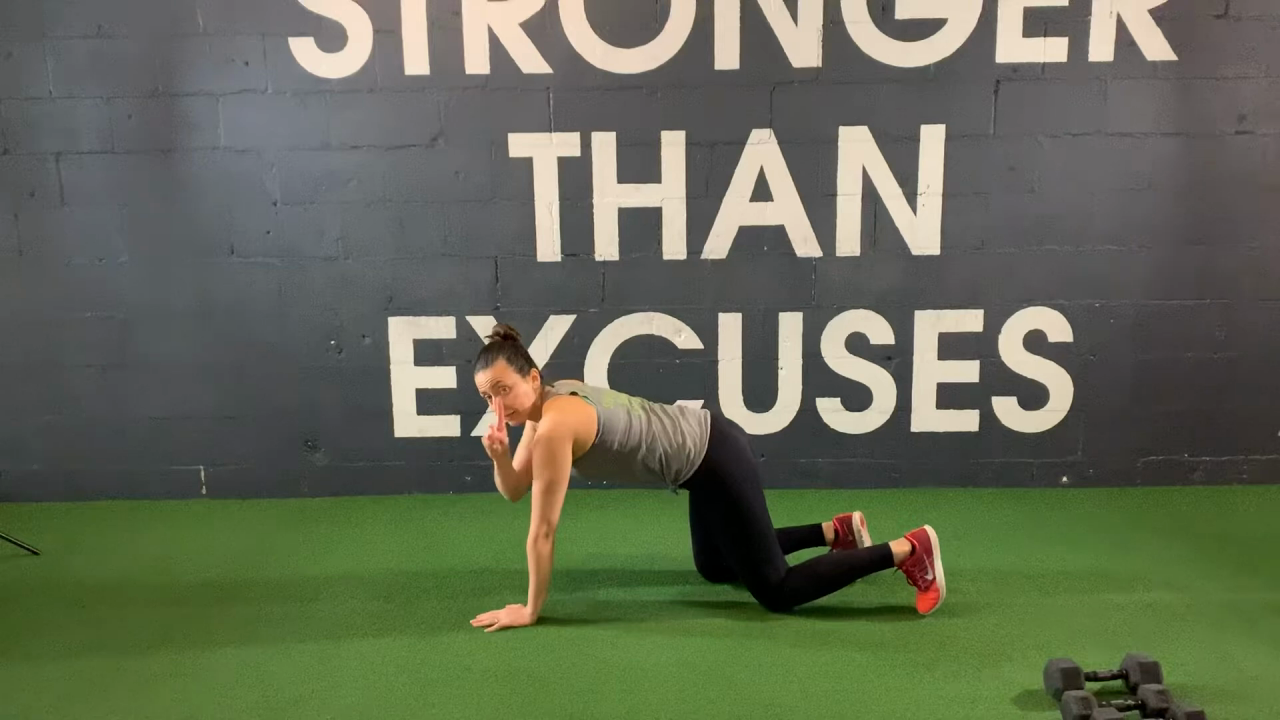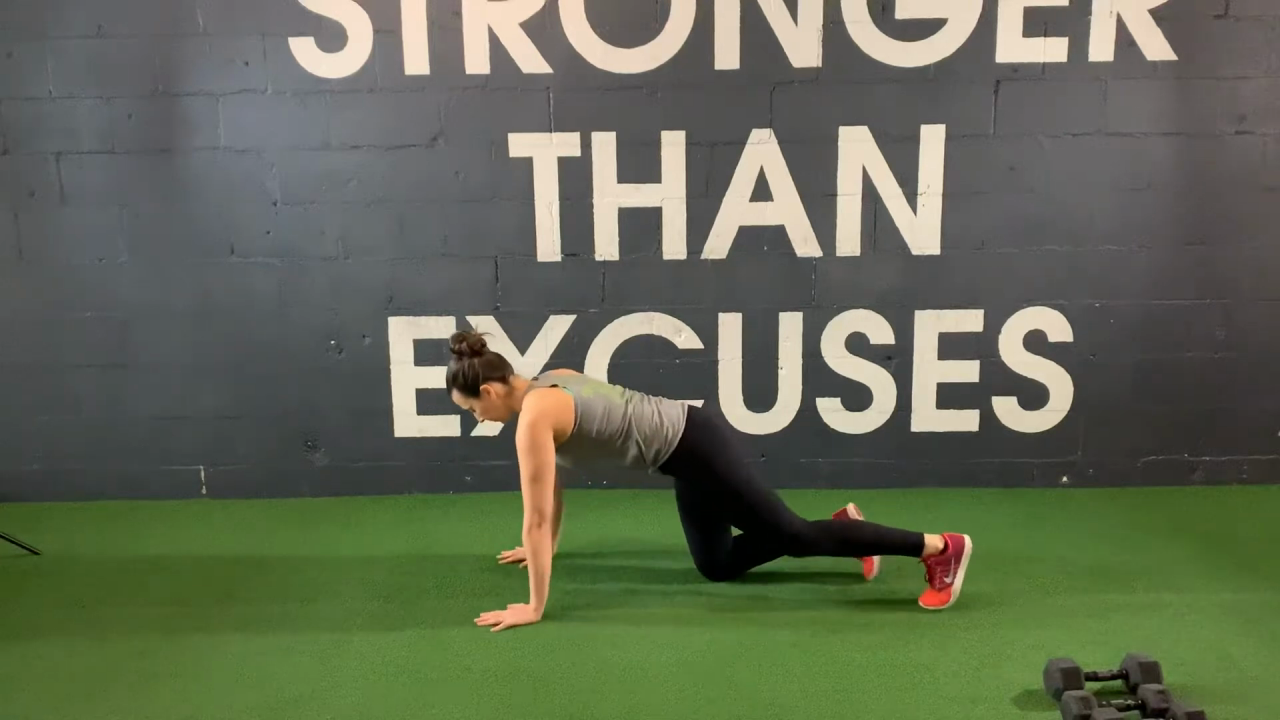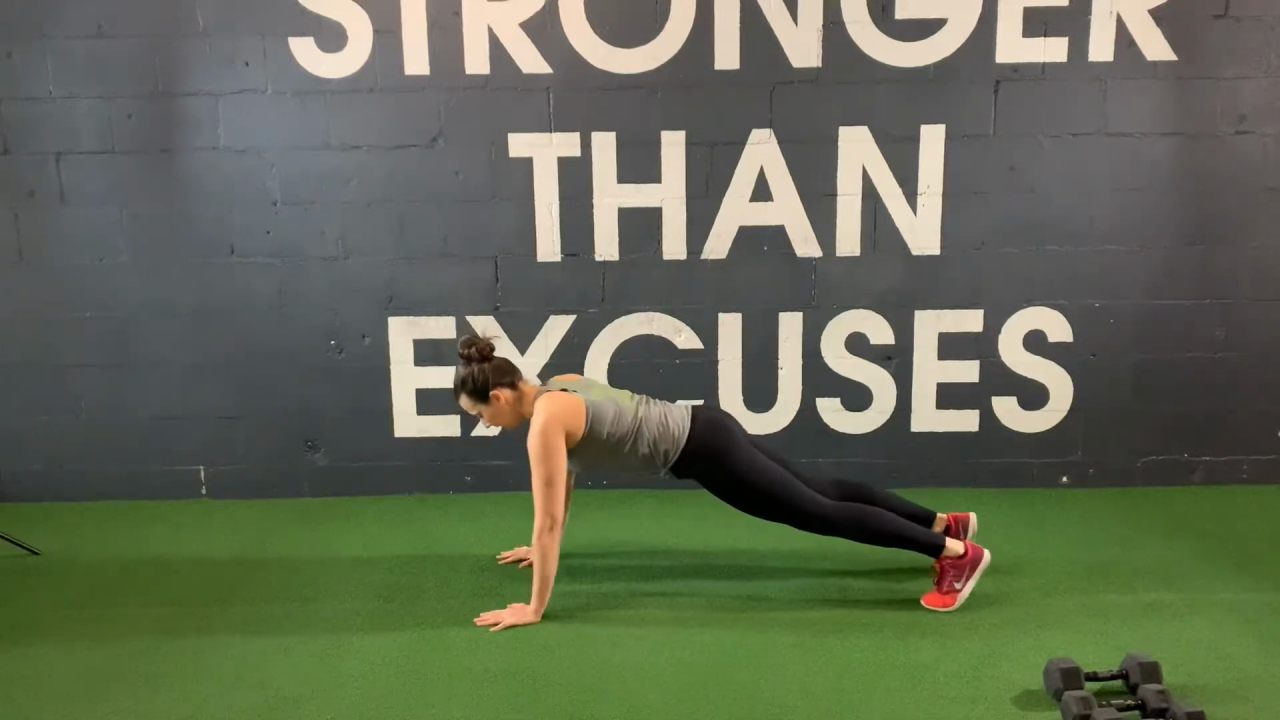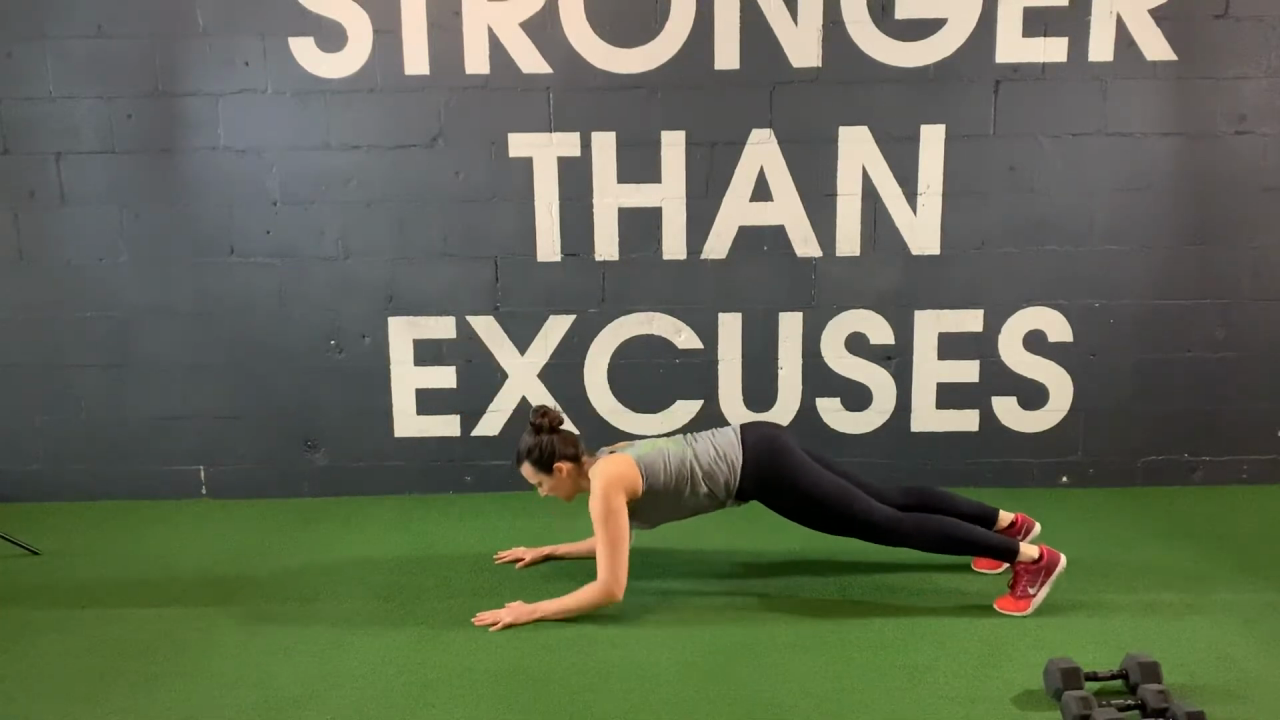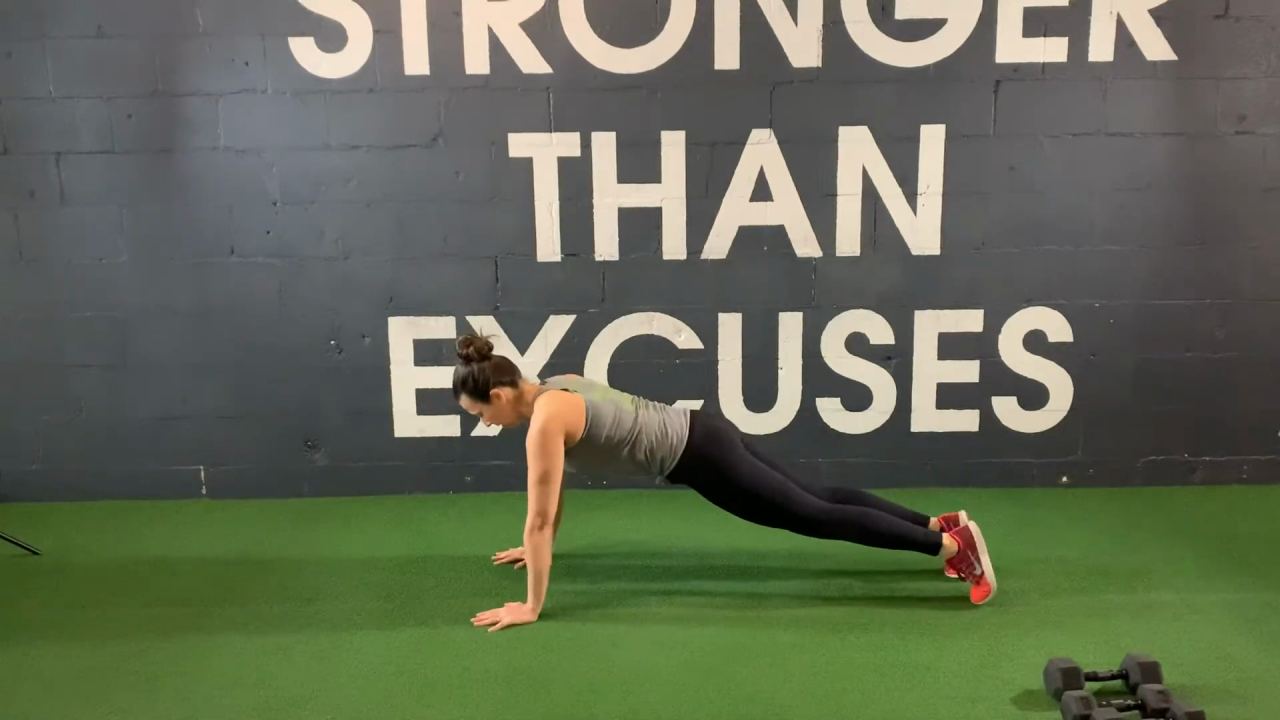
dt=1s
person 1, frame 1
left shoulder: (554, 426)
right shoulder: (552, 399)
left elbow: (542, 530)
right elbow: (515, 490)
left wrist: (530, 610)
right wrist: (497, 457)
left hip: (714, 460)
right hip: (709, 442)
left knee: (776, 592)
right knee: (715, 567)
left ankle: (909, 549)
right ankle: (837, 531)
person 1, frame 2
left shoulder: (532, 418)
right shoulder: (548, 383)
left elbow: (535, 518)
right elbow: (556, 477)
left wrist: (535, 607)
right wrist: (545, 547)
left hip: (694, 447)
right hip: (690, 437)
left knee: (792, 534)
right knee: (717, 564)
left ankle: (941, 547)
right ankle: (842, 529)
person 1, frame 3
left shoulder: (545, 423)
right shoulder: (555, 389)
left elbow: (548, 524)
right elbow: (566, 483)
left wrist: (535, 608)
right wrist: (541, 550)
left hip: (702, 449)
right hip: (702, 428)
left knee: (817, 513)
right knee: (819, 490)
left ankle: (958, 553)
right ankle: (946, 522)
person 1, frame 4
left shoulder: (604, 482)
right shoulder: (606, 461)
left elbow: (611, 588)
right elbow: (620, 538)
left wrist: (536, 611)
right wrist: (547, 552)
left hip: (759, 466)
right hip: (757, 446)
left knee: (887, 526)
right knee: (886, 498)
left ankle: (1032, 557)
right ankle: (1008, 522)
person 1, frame 5
left shoulder: (544, 422)
right shoulder: (552, 390)
left elbow: (540, 522)
right elbow: (553, 507)
left wrist: (532, 607)
right wrist: (534, 549)
left hip: (700, 455)
right hip: (701, 434)
left knee: (817, 517)
right knee: (818, 499)
left ankle: (954, 545)
right ankle: (942, 524)
